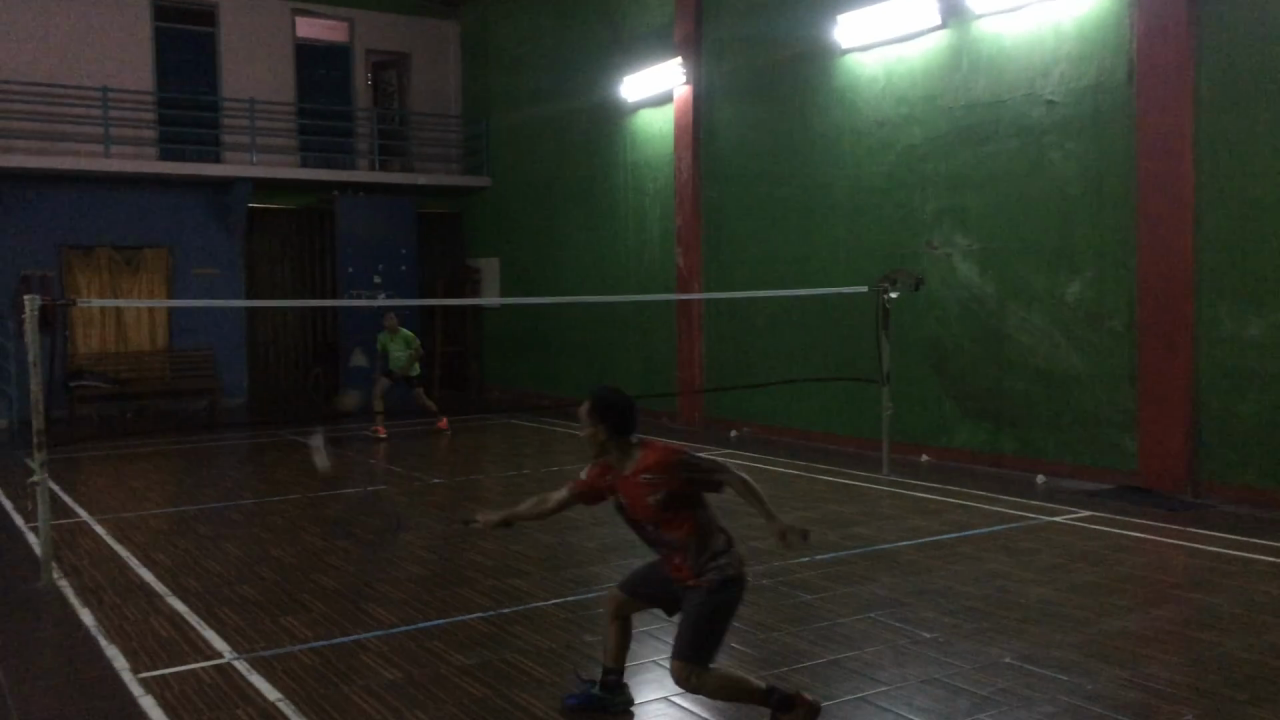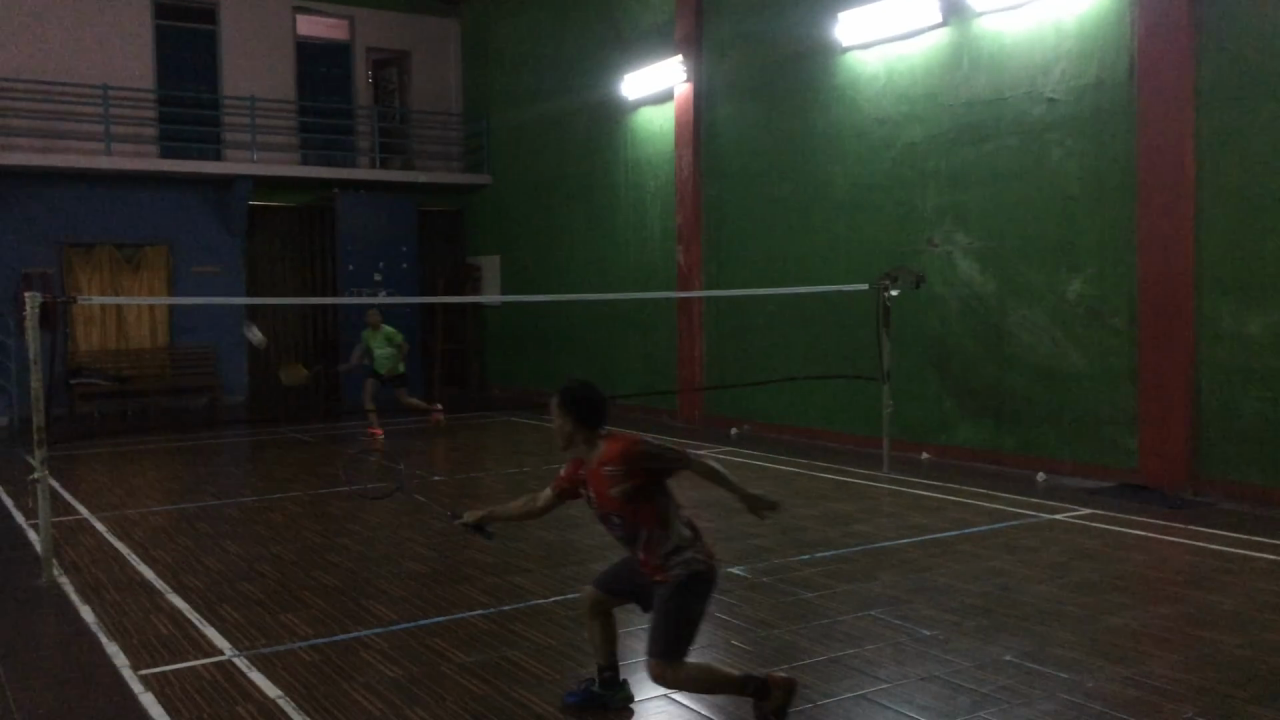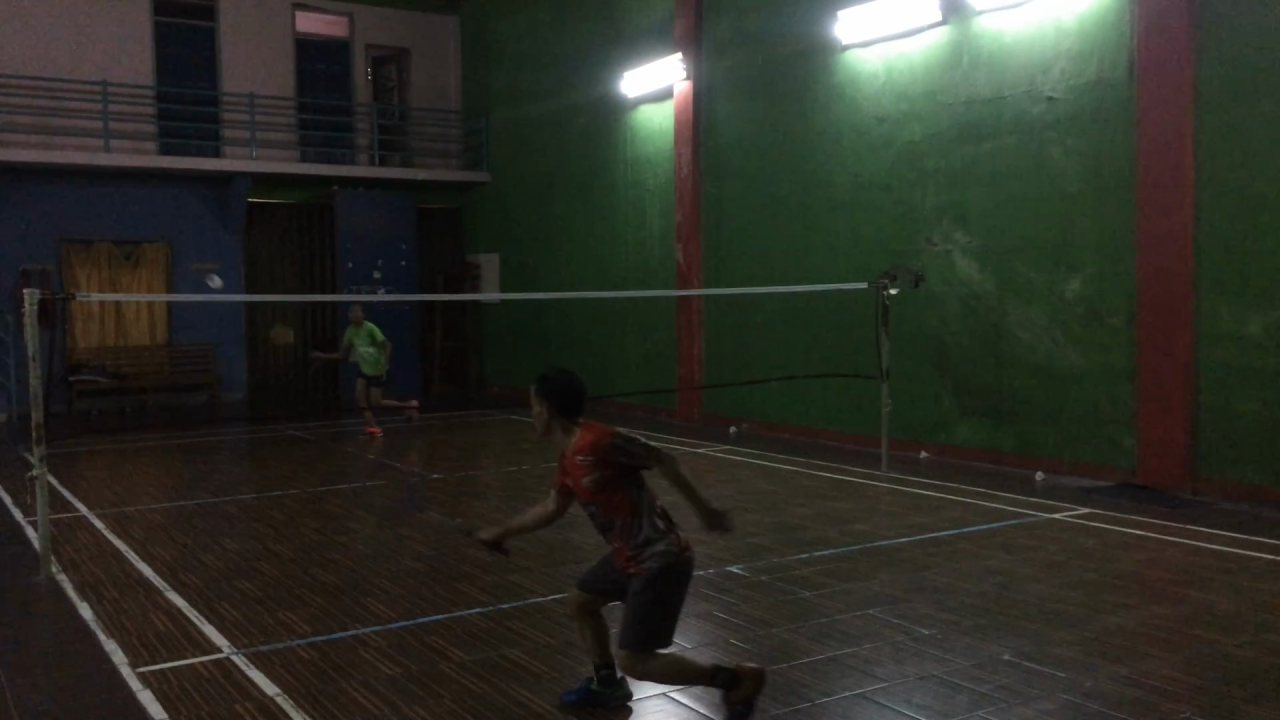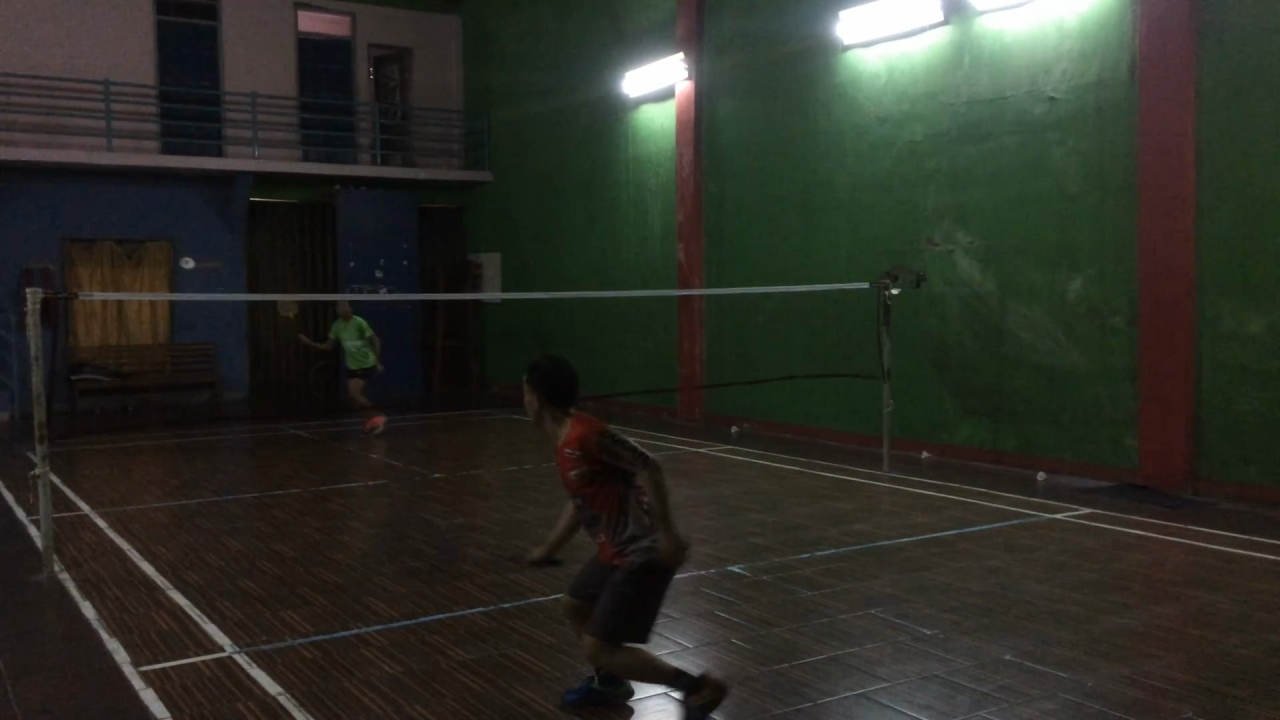
dt=0.1s
person 1, frame 1
left shoulder: (662, 461)
right shoulder: (605, 474)
left elbow: (731, 476)
right elbow: (556, 501)
left wrist: (774, 521)
right wrist: (505, 517)
left hip: (715, 575)
right hip: (680, 567)
left knee: (686, 673)
right knee: (615, 603)
right ankle: (611, 692)
person 1, frame 2
left shoulder: (625, 451)
right shoulder: (580, 468)
left elbow: (691, 461)
right elbow: (540, 502)
left wrist: (746, 496)
right wrist: (486, 515)
left hip: (684, 569)
right hip: (647, 562)
left knee: (664, 671)
right knee: (594, 600)
left ankle: (771, 688)
right ankle: (610, 685)
person 1, frame 3
left shoulder: (598, 442)
right shoulder: (569, 457)
left elbow: (662, 460)
right elbow: (551, 509)
left wrist: (701, 508)
right wrist: (502, 532)
left hip: (660, 561)
right hip: (629, 556)
left knee: (635, 661)
right knee: (581, 602)
left ankle: (739, 680)
right ankle: (607, 684)
person 1, frame 4
left shoulder: (586, 437)
right shoulder: (566, 443)
left elbow: (649, 468)
right elbow: (579, 503)
left wrist: (665, 529)
right wrist: (548, 547)
left hip: (640, 555)
right hip: (619, 552)
left knee: (598, 647)
right knee: (574, 605)
left ankle: (698, 688)
right ankle: (608, 684)
